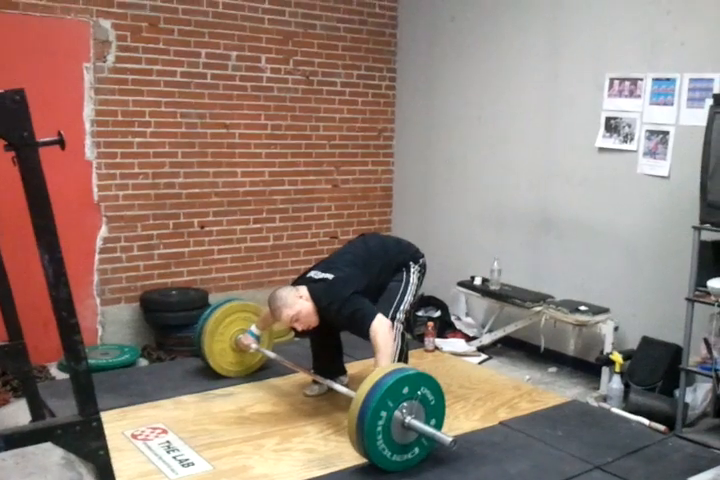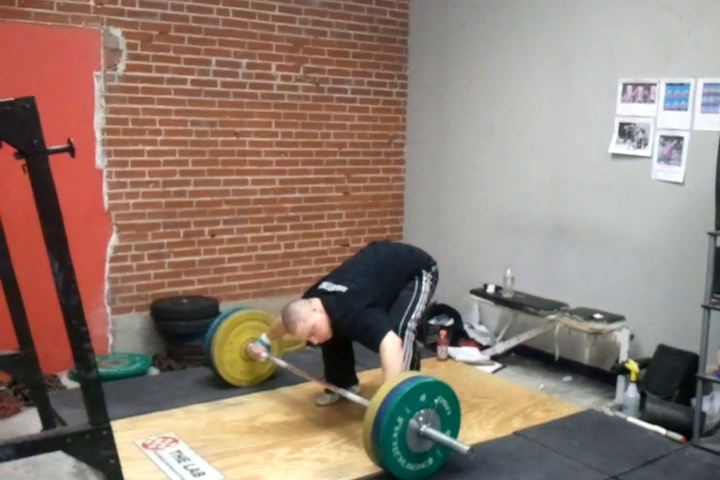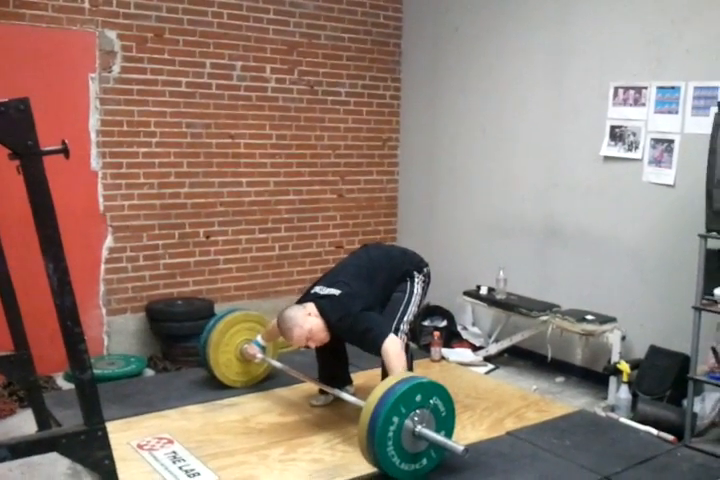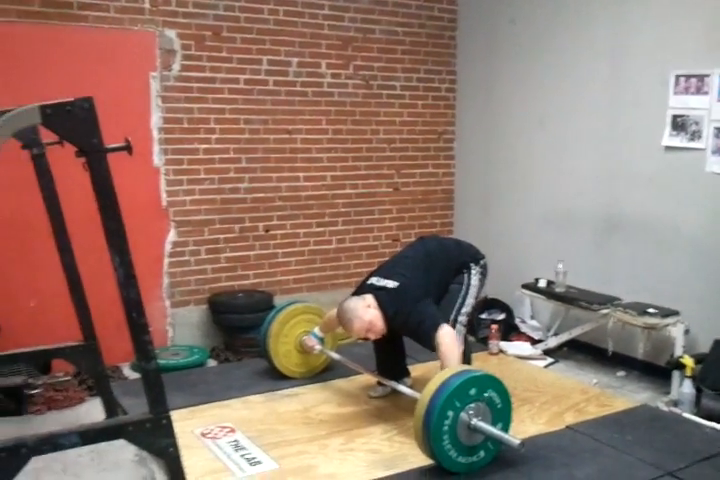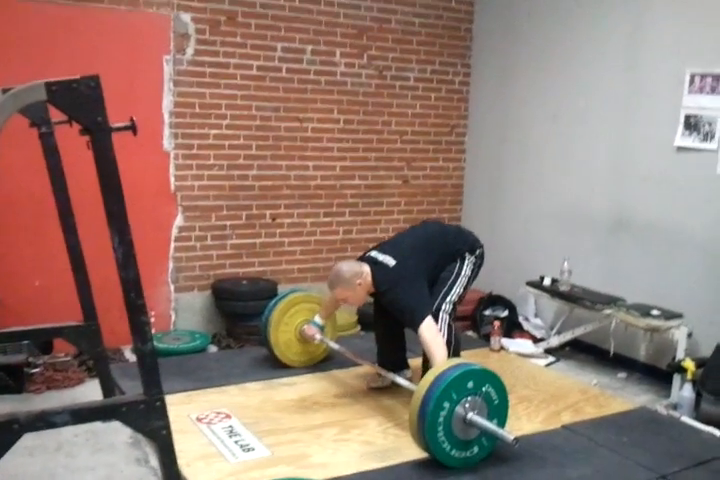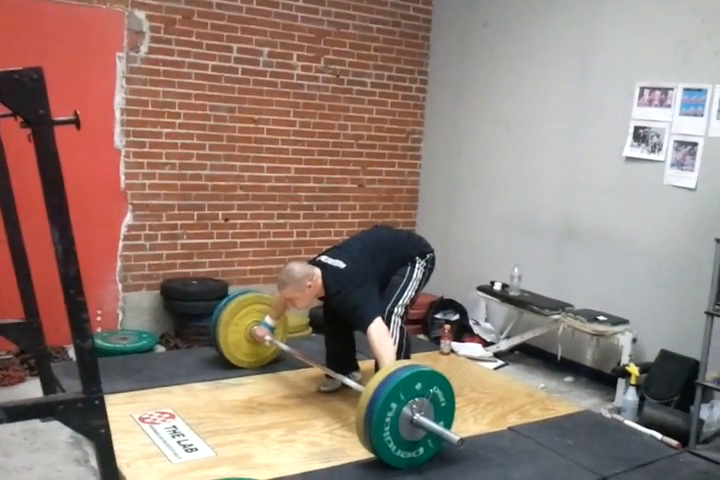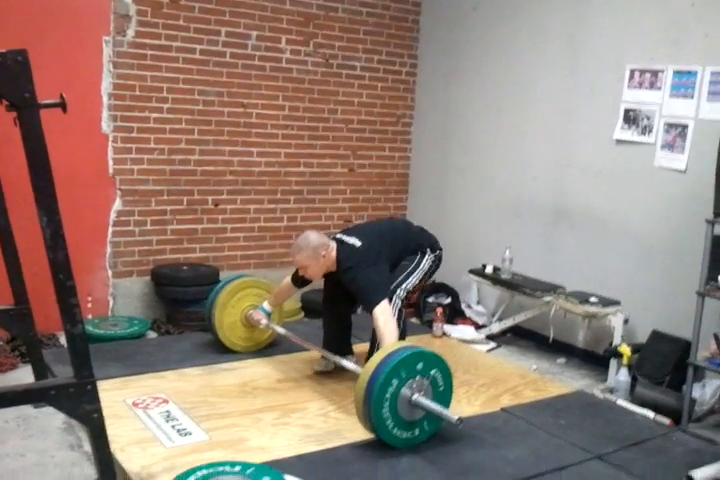
dt=0.7s
person 1, frame 1
left shoulder: (334, 299)
right shoulder: (298, 290)
left elbow: (383, 327)
right elbow: (275, 309)
right wrist: (253, 333)
left hip: (405, 263)
right hip: (369, 256)
left knee: (392, 320)
right knee: (322, 320)
right ankle: (331, 375)
person 1, frame 2
left shoulder: (349, 310)
right shoulder: (311, 302)
left elbow: (392, 344)
right elbow: (288, 319)
right wrist: (263, 341)
left hip: (417, 270)
right hip: (381, 263)
left knee: (401, 329)
right knee: (335, 329)
right ankle: (343, 384)
person 1, frame 3
left shoulder: (344, 313)
right shoulder: (304, 308)
left elbow: (393, 345)
right elbow: (280, 323)
right wrist: (258, 343)
left hip: (409, 272)
right hip: (373, 267)
left knee: (394, 331)
right knee: (329, 331)
right ankle: (337, 385)
person 1, frame 4
left shoulder: (404, 305)
right shoulder: (362, 298)
left elbow: (447, 337)
right elbow: (338, 314)
right wrist: (316, 335)
left hip: (466, 265)
right hip: (429, 257)
left knee: (452, 323)
right knee: (386, 324)
right ankle: (395, 377)
person 1, frame 5
left shoulder: (396, 284)
right shoulder: (361, 269)
left elbow: (428, 331)
right elbow: (335, 296)
right wrist: (317, 323)
left hip: (463, 252)
right hip: (430, 246)
left knee: (438, 312)
right knee: (386, 307)
right ankle: (395, 368)
person 1, frame 6
left shoulder: (346, 287)
right shoulder: (311, 273)
left elbow: (377, 331)
right elbow: (284, 297)
right wrist: (268, 324)
left hip: (414, 257)
right hip: (379, 254)
left knee: (389, 313)
right knee: (334, 311)
right ankle: (344, 370)
person 1, frame 7
left shoulder: (358, 267)
right shoulder: (321, 253)
left elbow: (382, 313)
right elbow: (291, 283)
right wrist: (265, 309)
left hip: (422, 252)
right hip: (389, 249)
left knee: (388, 299)
right knee: (336, 293)
right ankle: (340, 354)
